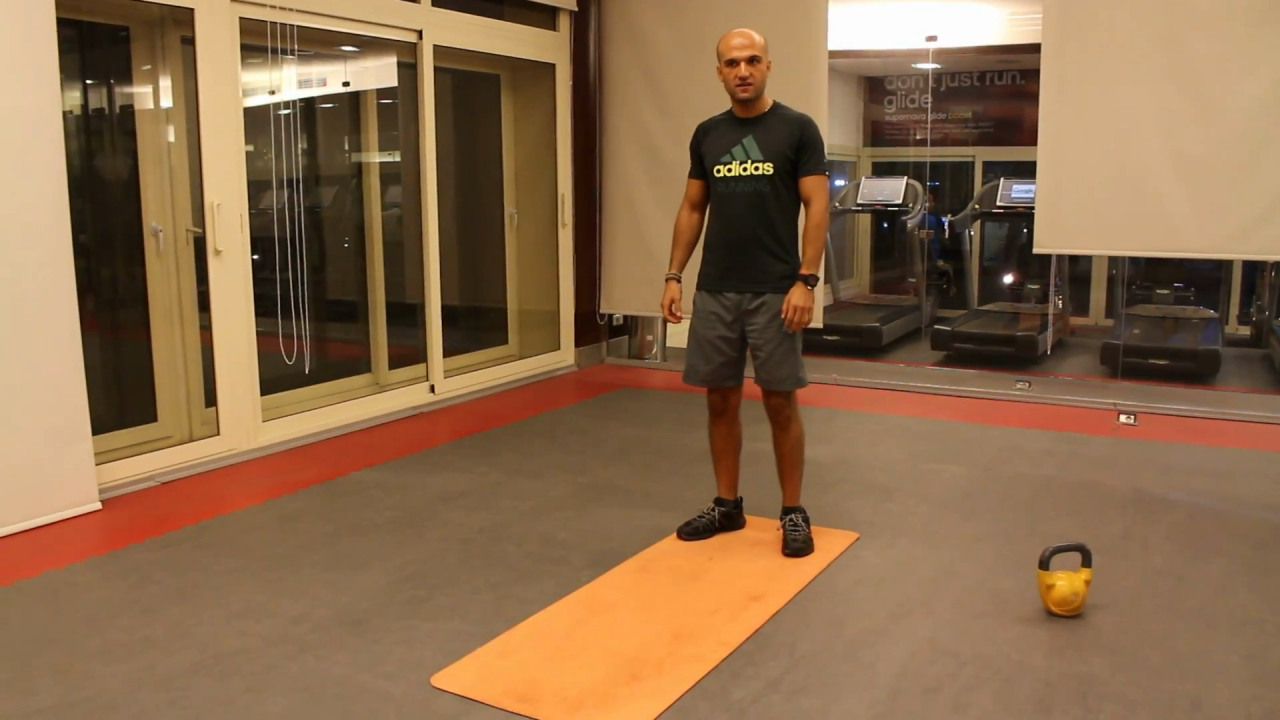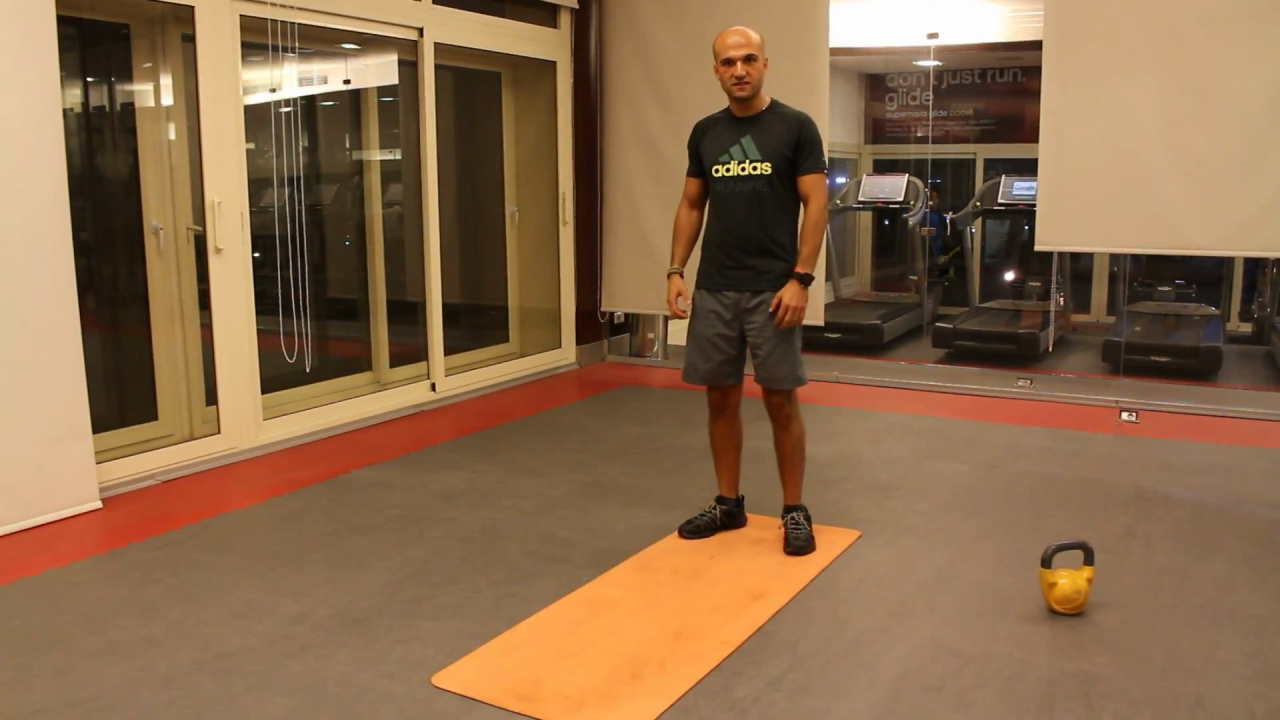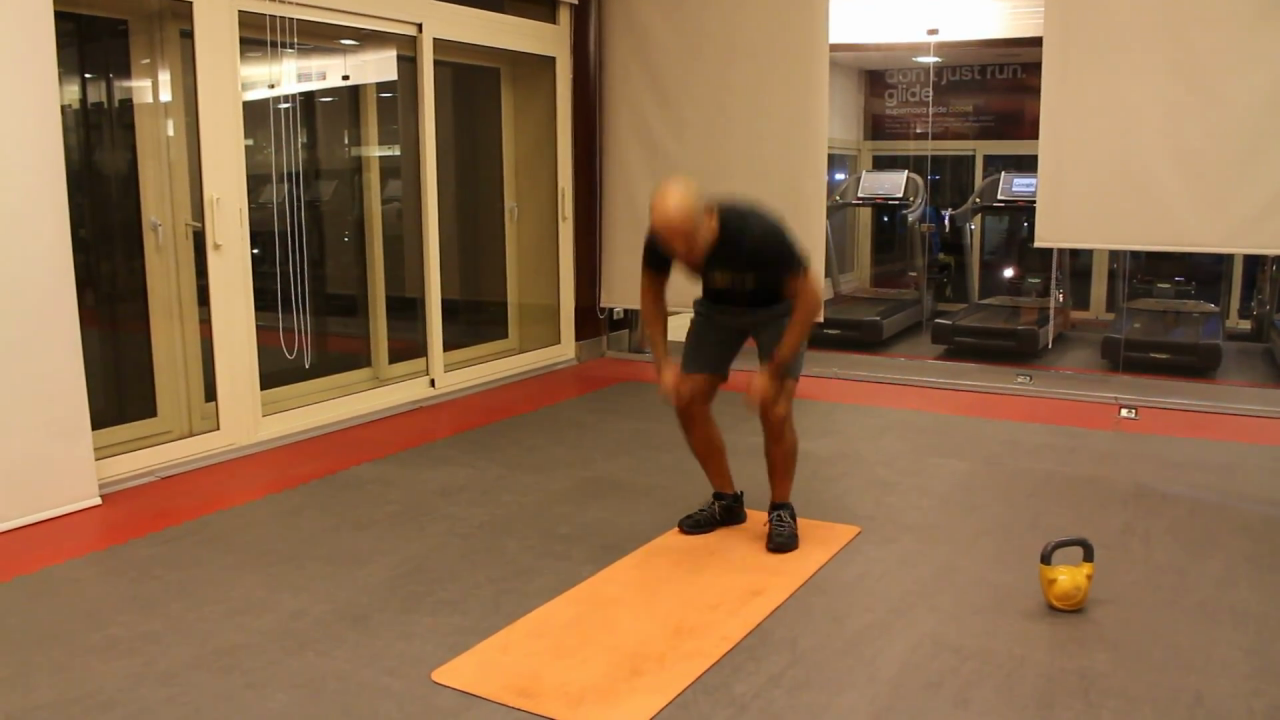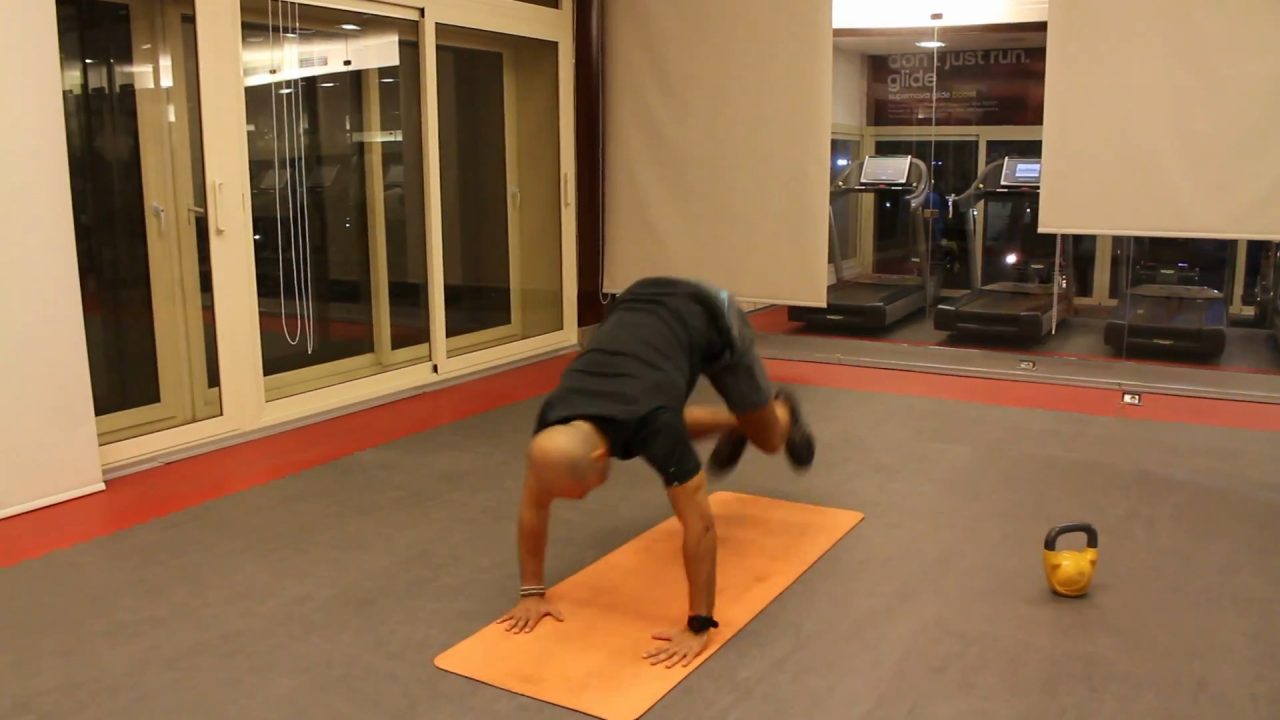
dt=0.7s
person 1, frame 1
left shoulder: (797, 128)
right shoulder: (707, 134)
left elbow: (818, 206)
right elbow: (692, 208)
left wrist: (806, 280)
right wrist: (673, 276)
left hip: (774, 291)
right hip: (715, 291)
left knee: (781, 401)
right knee: (720, 399)
left ankle: (793, 512)
right ankle: (727, 505)
person 1, frame 2
left shoulder: (795, 127)
right shoulder: (704, 133)
left elbow: (816, 205)
right elbow: (691, 206)
left wrist: (800, 279)
right wrist: (675, 271)
left hip: (771, 289)
right hip: (714, 290)
left knee: (781, 401)
right knee: (720, 398)
left ankle: (794, 510)
right ankle: (728, 503)
person 1, frame 3
left shoulder: (760, 234)
right shoulder: (660, 240)
left elbow: (809, 298)
right elbow: (652, 291)
left wrist: (773, 369)
right wrist: (661, 362)
left hip: (778, 301)
right hip: (721, 306)
left knee: (776, 409)
right knee: (688, 400)
left ankle: (782, 509)
right ankle: (726, 500)
person 1, frame 4
left shoulder: (651, 426)
right shoulder: (556, 419)
left elbow: (699, 526)
right elbow: (533, 507)
left wrist: (698, 627)
right wrist: (532, 592)
left hip: (709, 315)
left knee: (767, 436)
left ankle: (782, 410)
right ankle: (733, 428)
